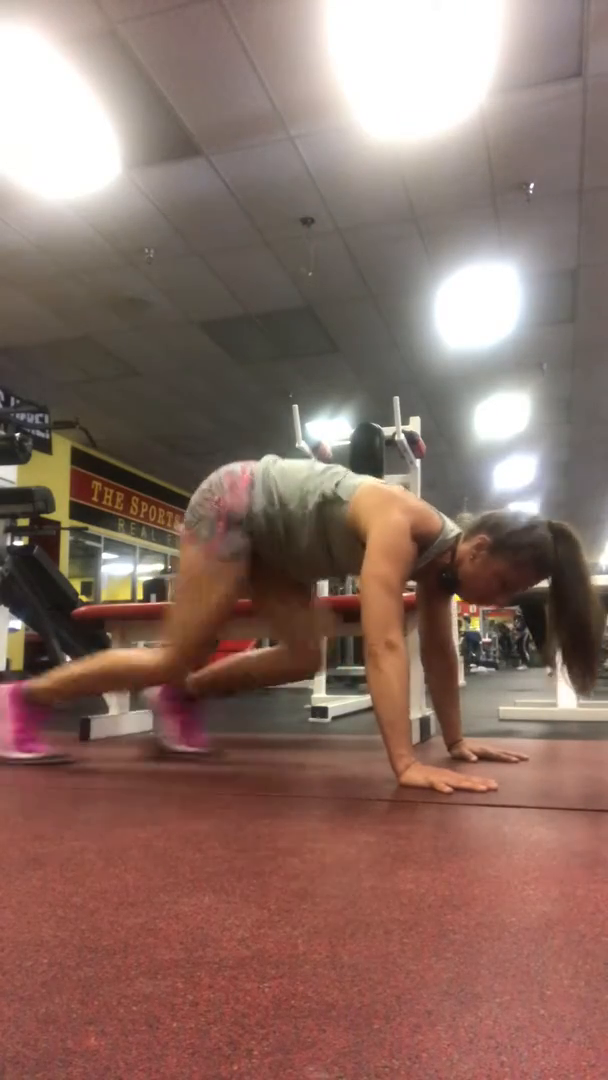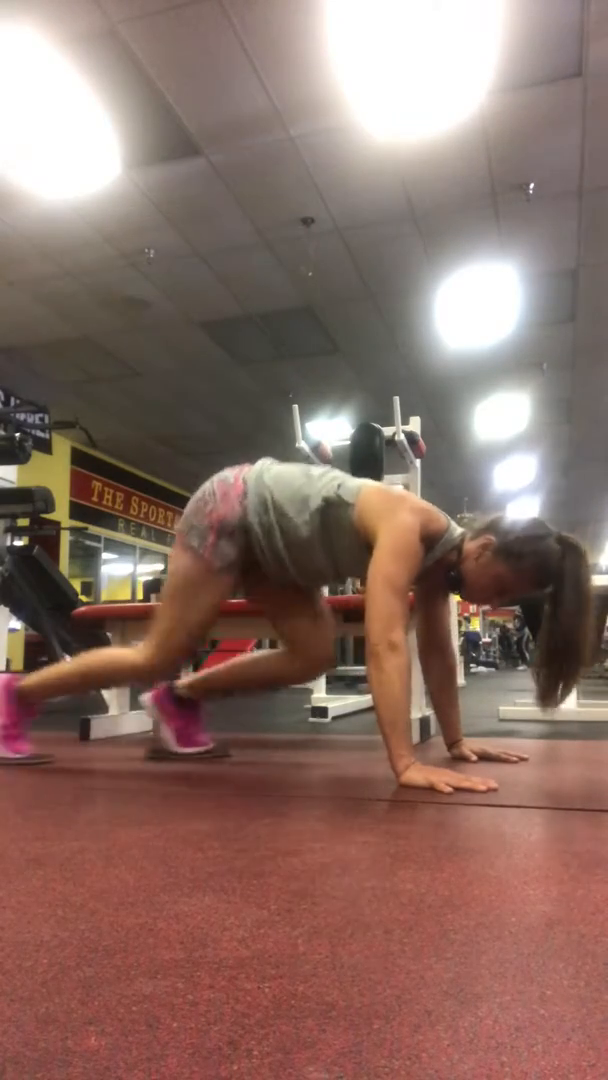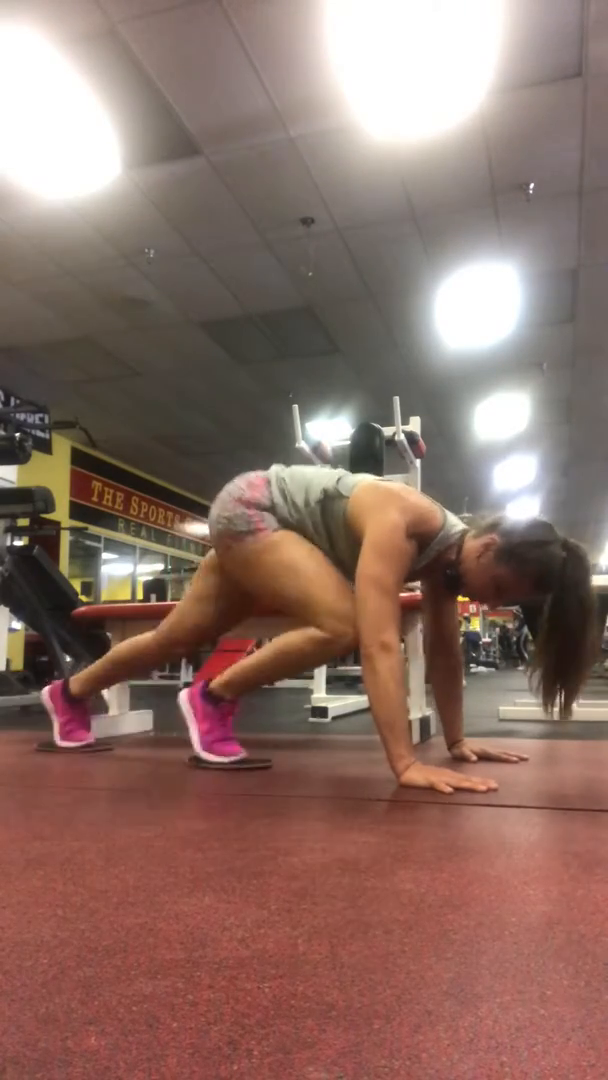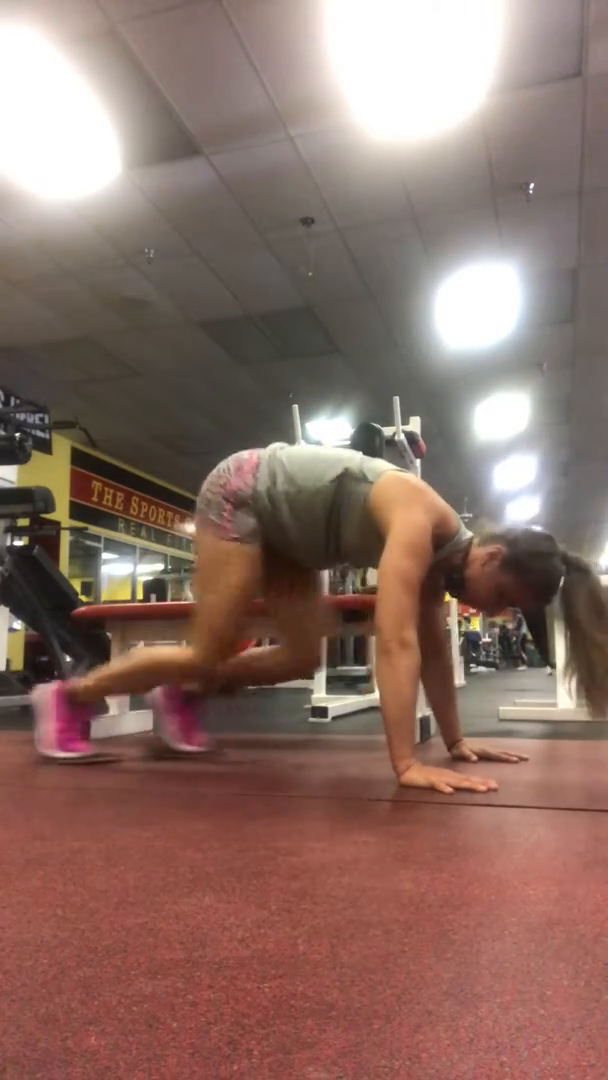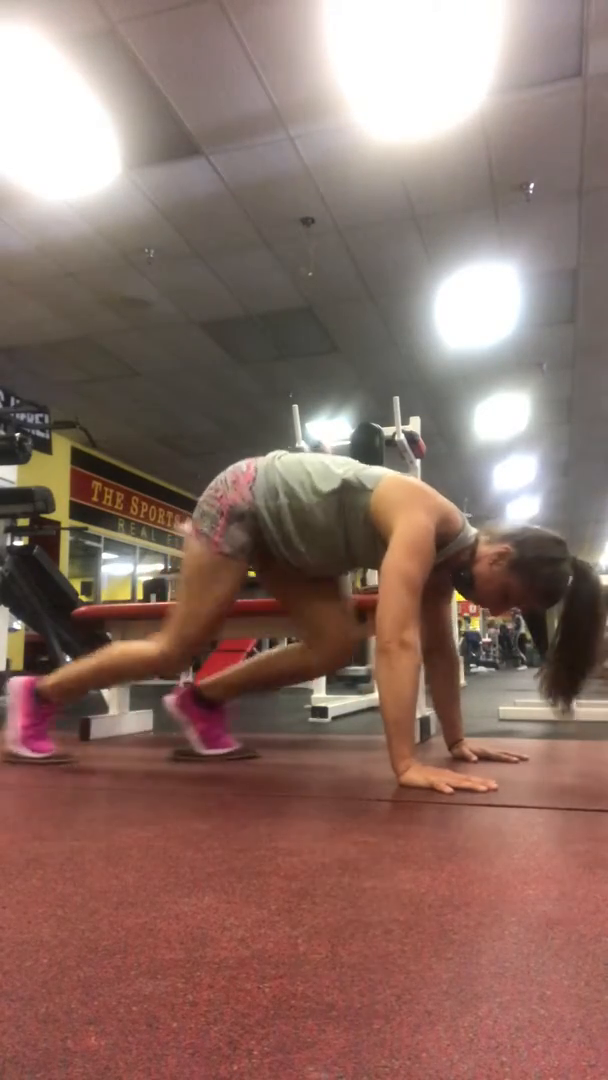
dt=0.3s
person 1, frame 1
left shoulder: (440, 554)
right shoulder: (401, 528)
left elbow: (438, 651)
right elbow: (384, 645)
left wrist: (456, 742)
right wrist: (407, 765)
left hip: (273, 529)
right hip: (236, 504)
left knee: (302, 658)
right knee: (176, 658)
left ankle: (184, 698)
person 1, frame 2
left shoulder: (438, 555)
right shoulder: (408, 529)
left elbow: (436, 650)
right elbow: (387, 645)
left wrist: (456, 741)
right wrist: (406, 764)
left hip: (266, 532)
right hip: (230, 512)
left knee: (311, 656)
right knee: (155, 658)
left ankle: (180, 700)
person 1, frame 3
left shoulder: (444, 552)
right shoulder: (398, 526)
left elbow: (443, 650)
right elbow: (380, 645)
left wrist: (456, 743)
right wrist: (405, 765)
left hip: (273, 529)
right hip: (248, 506)
left knee: (174, 639)
right knee: (340, 624)
left ankle: (69, 694)
right ankle: (211, 699)
person 1, frame 4
left shoulder: (445, 550)
right shoulder: (419, 525)
left elbow: (432, 645)
right elbow: (397, 643)
left wrist: (455, 742)
right wrist: (407, 765)
left hip: (281, 521)
right hip: (243, 491)
left knee: (302, 656)
right knee: (210, 653)
left ankle: (180, 695)
right ankle: (65, 697)
person 1, frame 5
left shoulder: (451, 552)
right shoulder: (423, 532)
left elbow: (439, 647)
right elbow: (402, 641)
left wrist: (456, 742)
right wrist: (405, 766)
left hip: (282, 528)
right hip: (245, 503)
left knee: (335, 647)
right knee: (176, 647)
left ankle: (203, 699)
